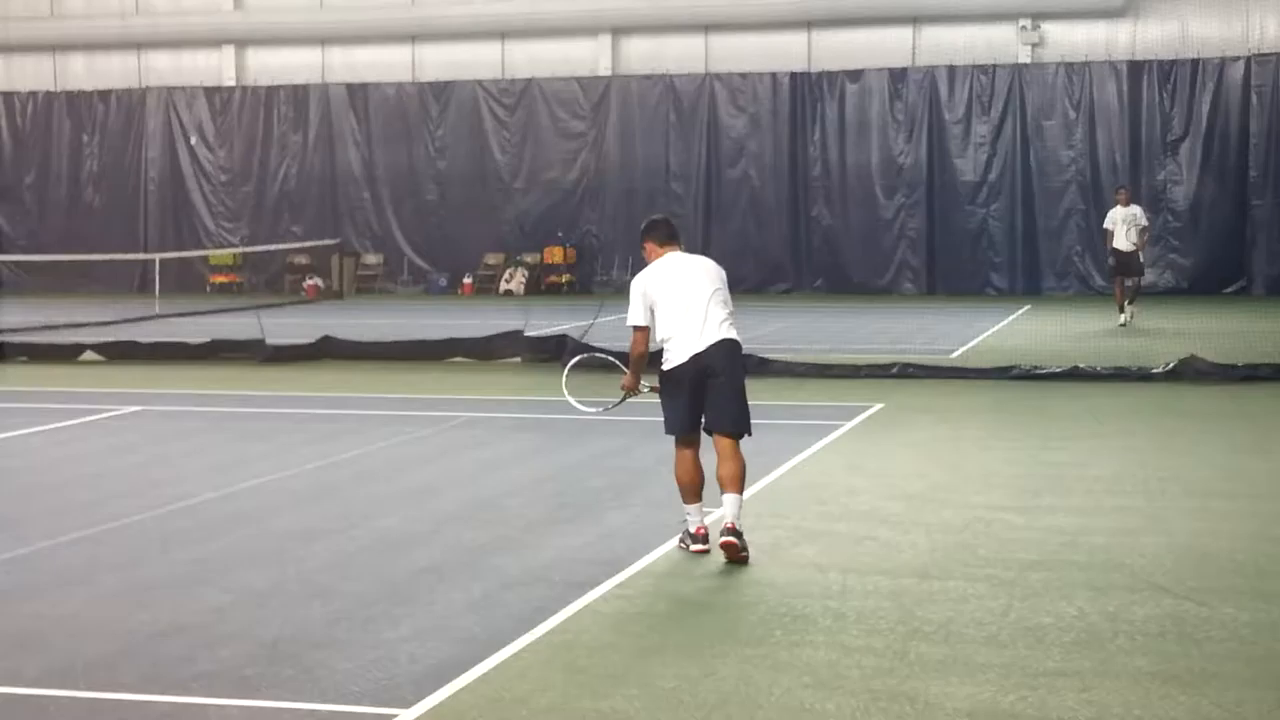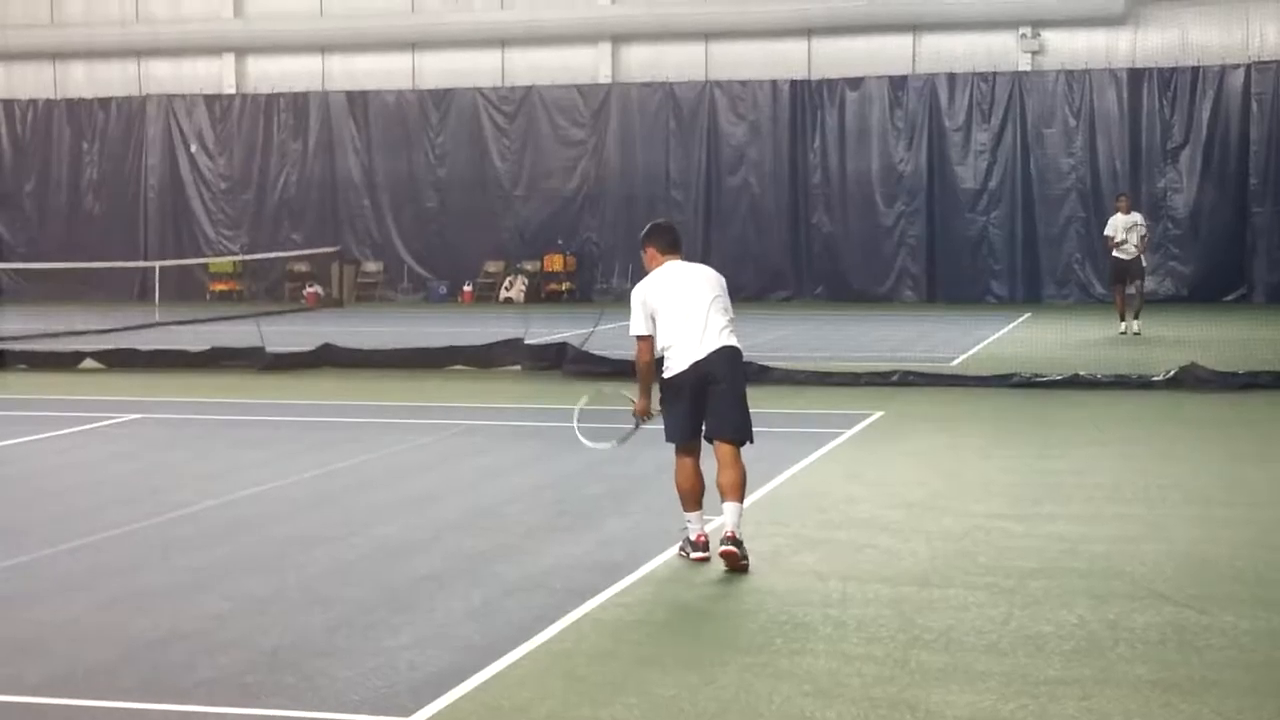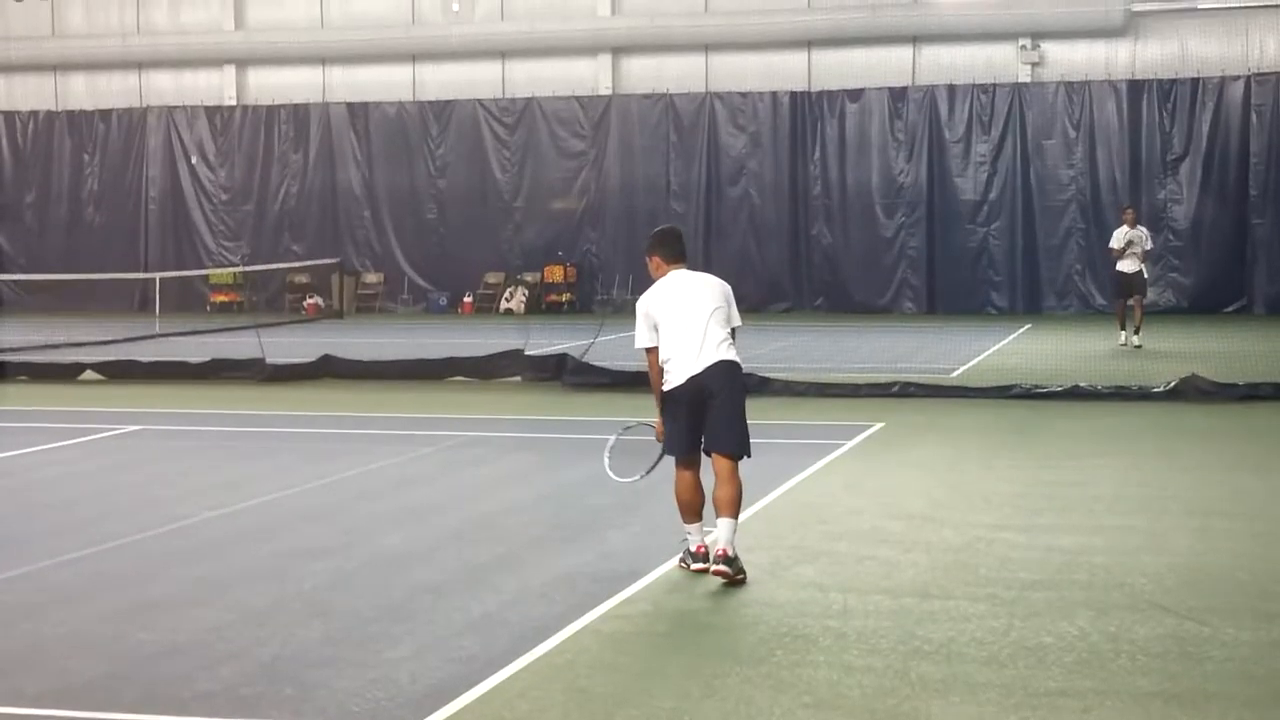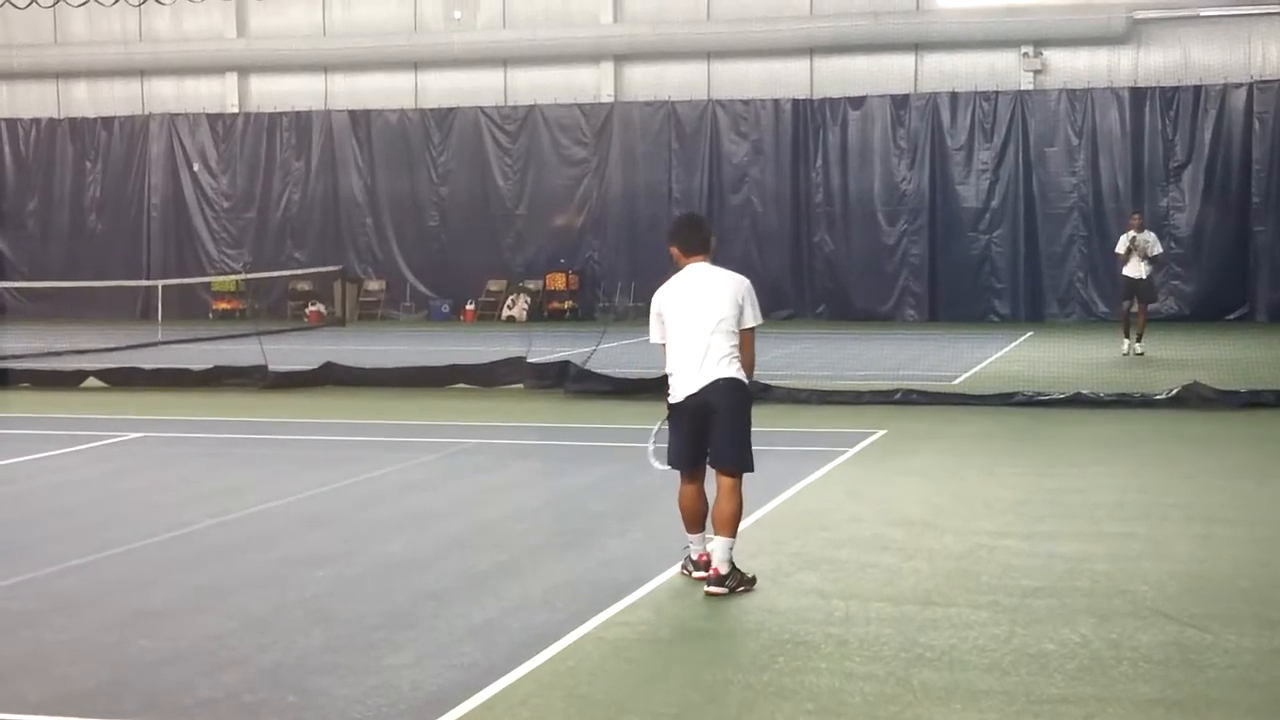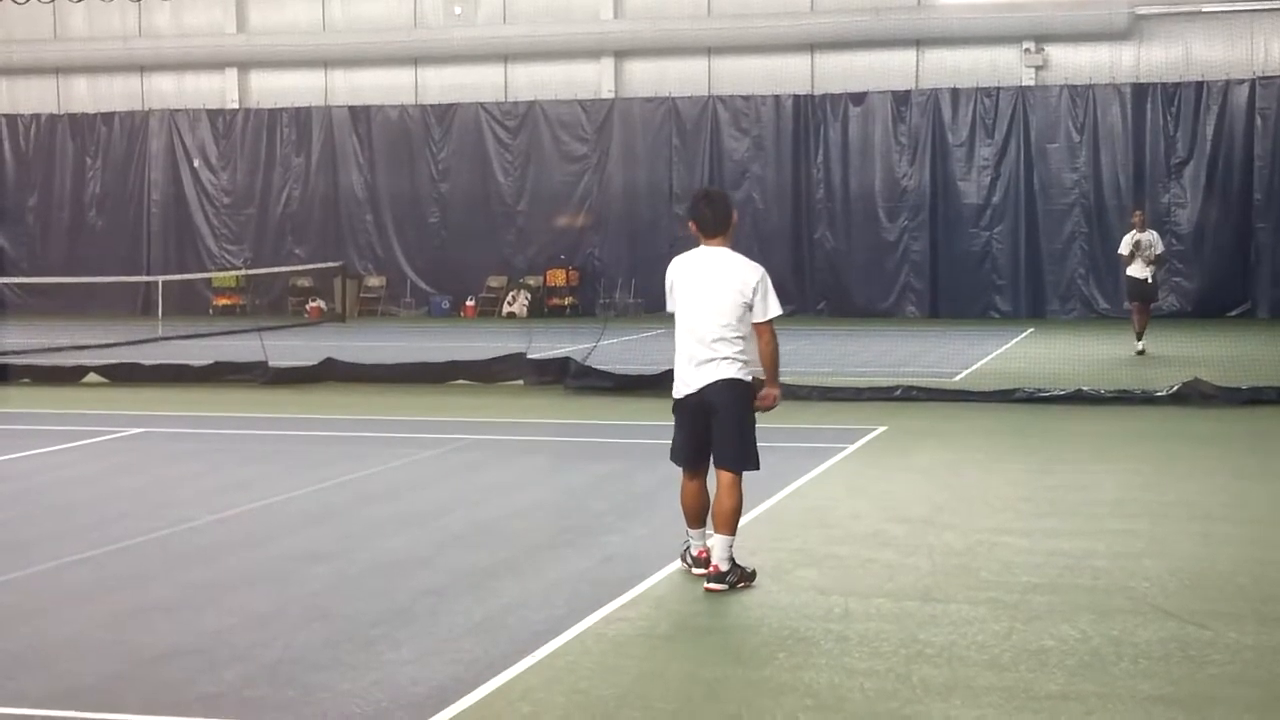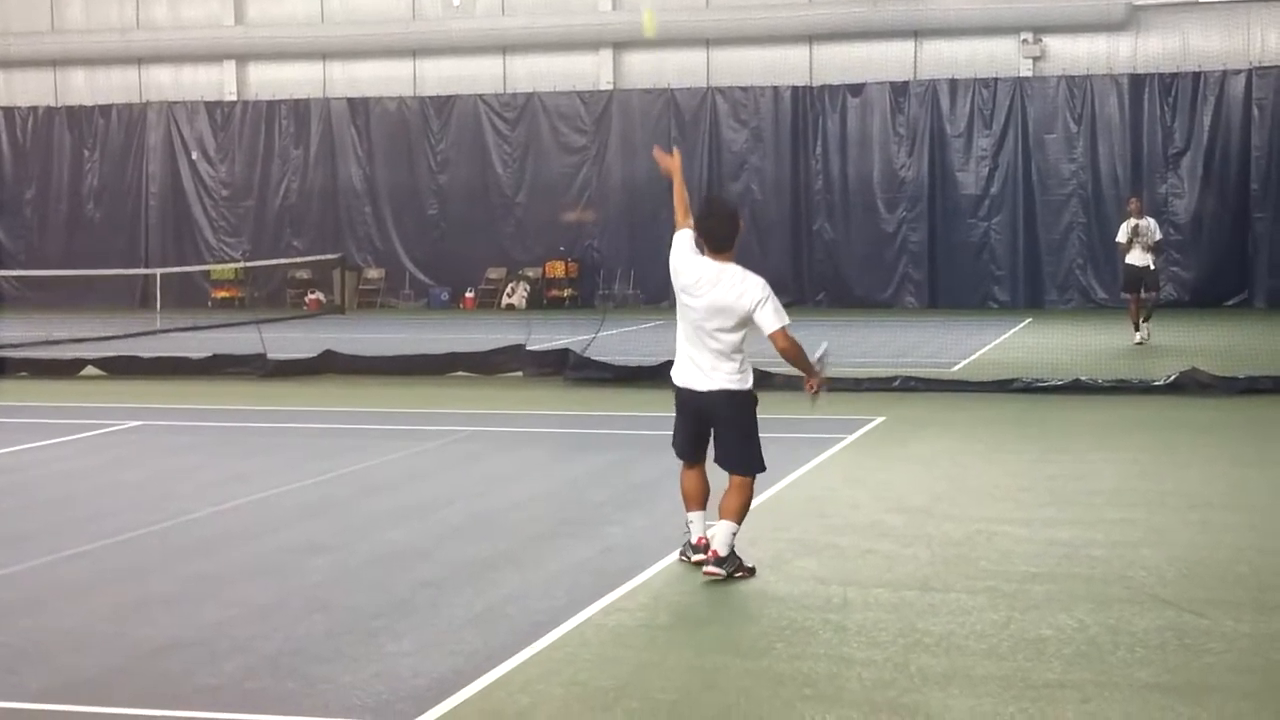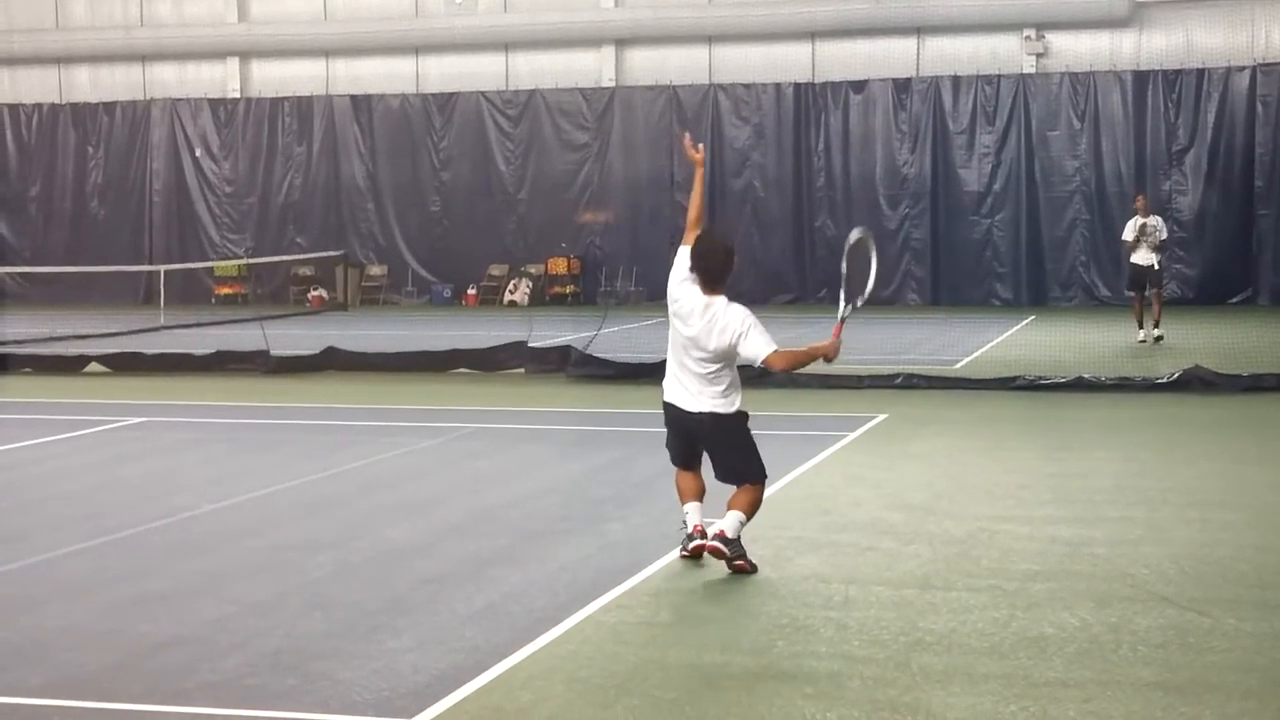
dt=0.3s
person 1, frame 1
left shoulder: (644, 279)
right shoulder: (711, 266)
left elbow: (640, 345)
left wrist: (633, 376)
left hip: (680, 360)
right hip: (724, 349)
left knee: (686, 445)
right knee: (727, 442)
left ankle: (696, 528)
right ankle: (731, 524)
person 1, frame 2
left shoulder: (645, 288)
right shoulder: (712, 274)
left elbow: (645, 355)
left wrist: (644, 397)
left hip: (681, 368)
right hip: (724, 357)
left knee: (686, 453)
right knee: (728, 450)
left ankle: (696, 535)
right ankle: (731, 532)
person 1, frame 3
left shoulder: (649, 299)
right shoulder: (718, 285)
left elbow: (655, 365)
left wrist: (662, 413)
left hip: (679, 382)
right hip: (723, 372)
left knee: (686, 466)
right knee: (725, 465)
left ankle: (696, 548)
right ankle: (724, 550)
person 1, frame 4
left shoulder: (664, 294)
right shoulder: (738, 284)
right elbow: (747, 350)
left hip: (684, 392)
right hip: (728, 386)
left knee: (690, 477)
right knee: (729, 479)
left ankle: (698, 555)
right ankle: (721, 569)
person 1, frame 5
left shoulder: (677, 269)
right shoulder: (751, 273)
right elbow: (765, 337)
right wrist: (771, 383)
left hip: (687, 387)
right hip: (731, 384)
left knee: (693, 474)
right knee: (729, 477)
left ankle: (697, 551)
right ankle: (721, 566)
person 1, frame 6
left shoulder: (683, 264)
right shoulder: (752, 288)
left elbow: (683, 221)
right elbow: (783, 342)
left wrist: (676, 173)
right wrist: (810, 371)
left hip: (688, 387)
right hip: (731, 392)
left knee: (691, 463)
right knee: (741, 476)
left ankle: (697, 540)
right ankle: (721, 551)
person 1, frame 7
left shoulder: (678, 289)
right shoulder: (736, 319)
left elbow: (692, 227)
right elbow: (778, 361)
left wrist: (698, 170)
right wrist: (822, 349)
left hip: (676, 407)
right hip: (720, 415)
left knee: (686, 468)
right knee: (751, 485)
left ankle: (694, 526)
right ankle: (727, 533)
